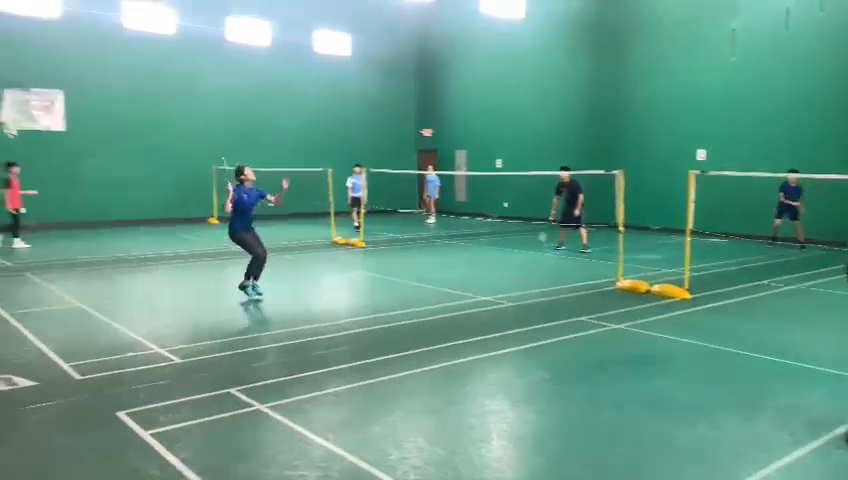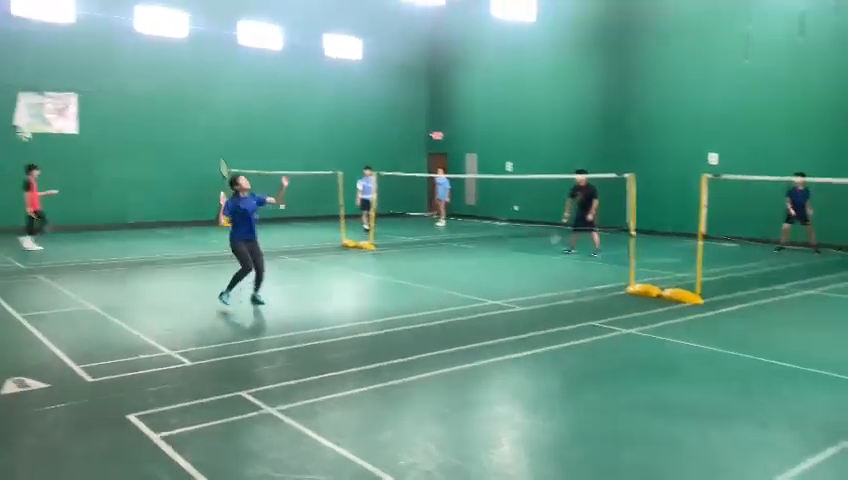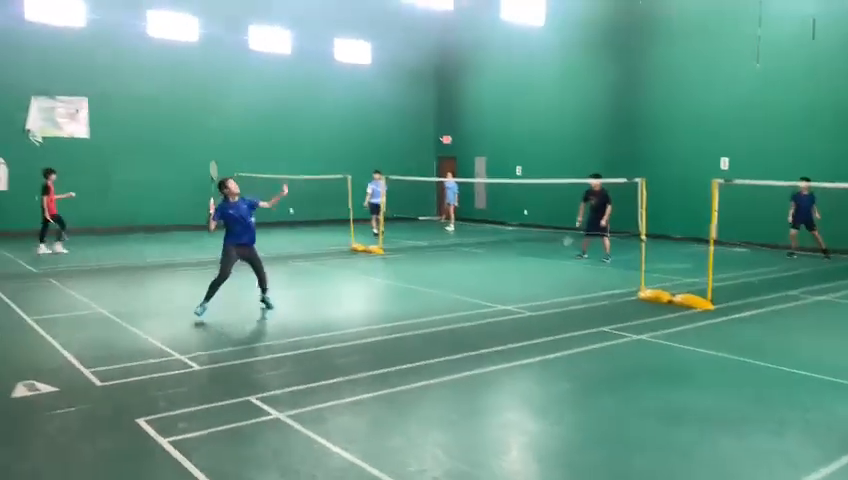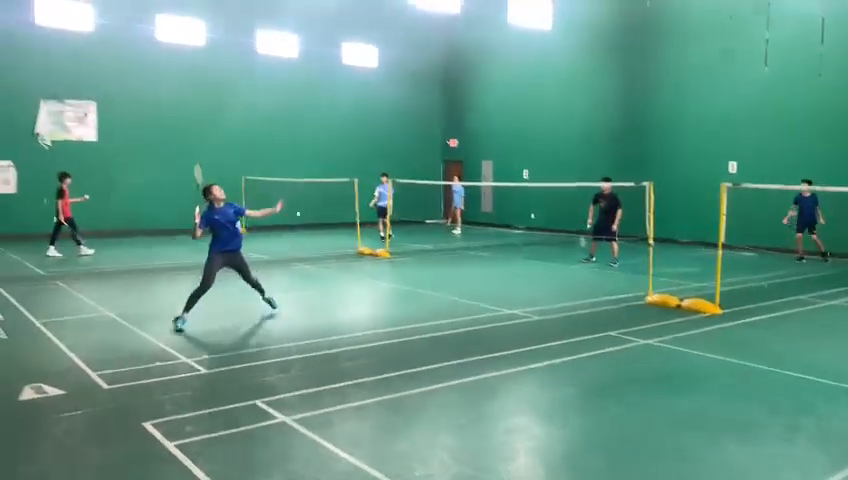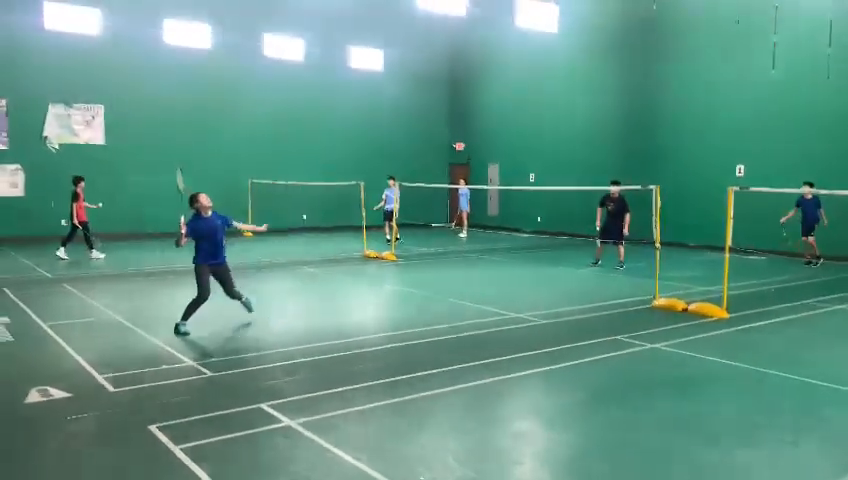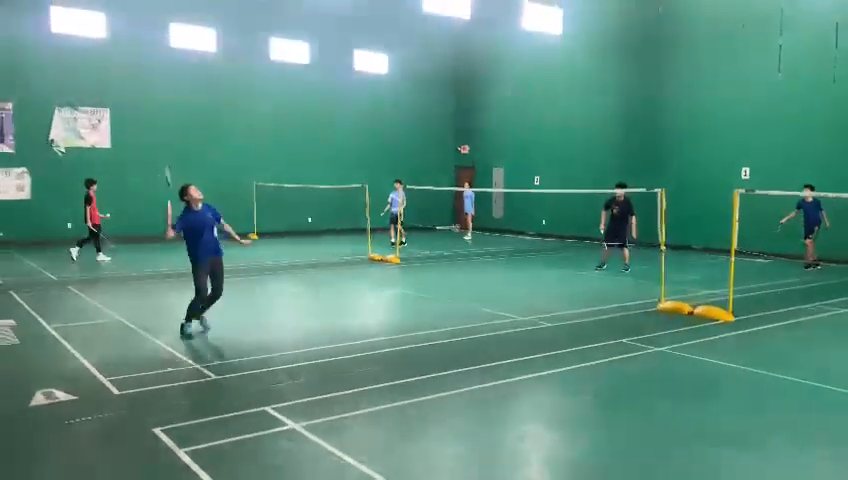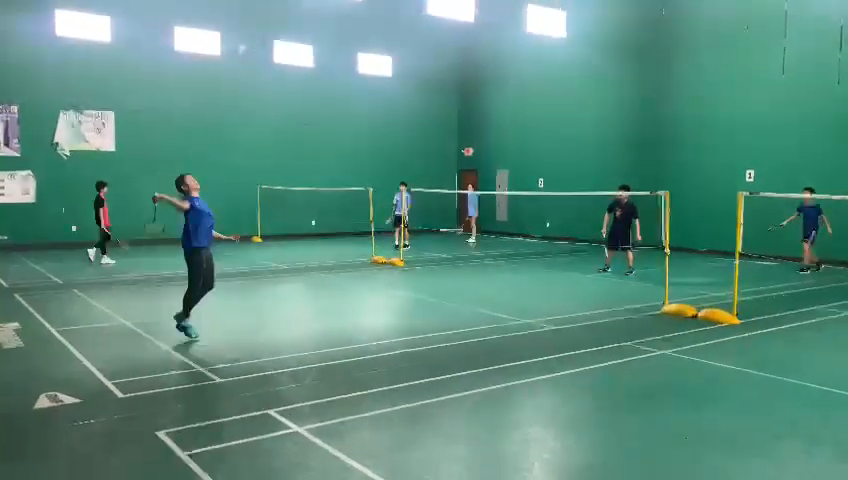
dt=0.1s
person 1, frame 1
left shoulder: (256, 190)
right shoulder: (237, 191)
left elbow: (274, 200)
right elbow: (227, 209)
left wrist: (283, 189)
right wrist: (230, 193)
left hip: (249, 229)
right hip: (237, 230)
left knee: (263, 254)
right knee: (259, 254)
left ankle: (253, 283)
right ankle: (246, 283)
person 1, frame 2
left shoulder: (254, 198)
right shoulder: (232, 202)
left elbow: (276, 201)
right elbow: (221, 222)
left wrist: (283, 188)
right wrist: (222, 206)
left hip: (252, 240)
right hip: (238, 241)
left knee: (260, 269)
right knee: (247, 267)
left ankle: (255, 294)
right ankle: (227, 292)
person 1, frame 3
left shoulder: (246, 202)
right shoulder: (222, 208)
left elbow: (268, 204)
right elbow: (210, 228)
left wrist: (282, 195)
right wrist: (211, 213)
left hip: (248, 246)
right hip: (231, 246)
left knee: (261, 273)
right knee: (223, 275)
left ankle: (264, 296)
right ankle: (204, 304)
person 1, frame 4
left shoulder: (232, 207)
right shoulder: (208, 214)
left elbow: (254, 214)
right elbow: (196, 236)
left wrist: (274, 210)
right wrist: (197, 222)
left hip: (234, 252)
right hip: (217, 254)
left knee: (250, 279)
right knee: (205, 285)
left ankle: (265, 296)
right ankle: (183, 316)
person 1, frame 5
left shoulder: (219, 217)
right shoulder: (194, 223)
left elbow: (238, 226)
right elbow: (179, 244)
left wrist: (258, 228)
right wrist: (182, 233)
left hip: (220, 262)
right hip: (203, 264)
left knee: (231, 292)
right knee: (203, 295)
left ankle: (242, 299)
right ankle: (182, 323)
person 1, frame 6
left shoulder: (209, 209)
right shoulder: (184, 217)
left elbow: (224, 226)
right elbow: (169, 235)
left wrist: (239, 240)
right wrist: (169, 219)
left hip: (215, 257)
right hip: (199, 260)
left knee: (217, 292)
right knee: (201, 294)
left ankle: (199, 314)
right ankle: (187, 324)
person 1, frame 7
left shoulder: (203, 204)
right shoulder: (190, 201)
right elbow: (183, 206)
left wrist: (226, 238)
left hip: (205, 250)
right hip: (194, 250)
left knee: (208, 286)
right knee: (195, 287)
left ankle: (182, 315)
right ankle: (184, 321)
